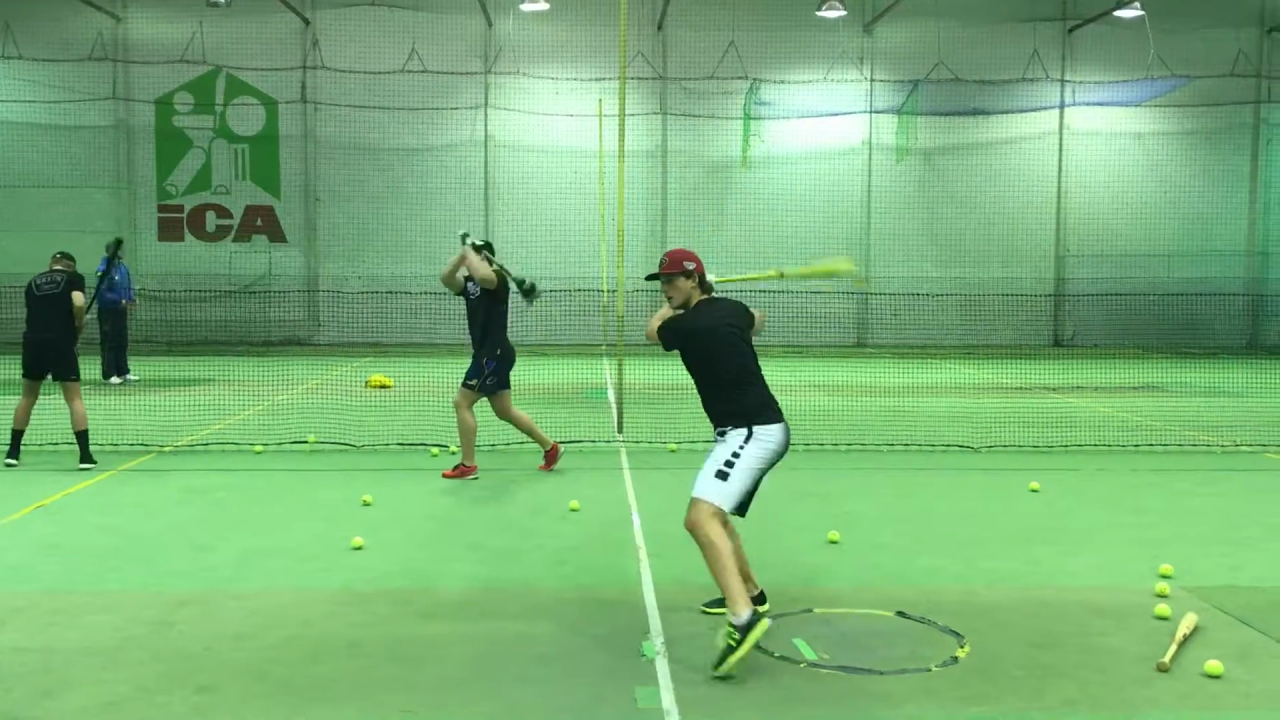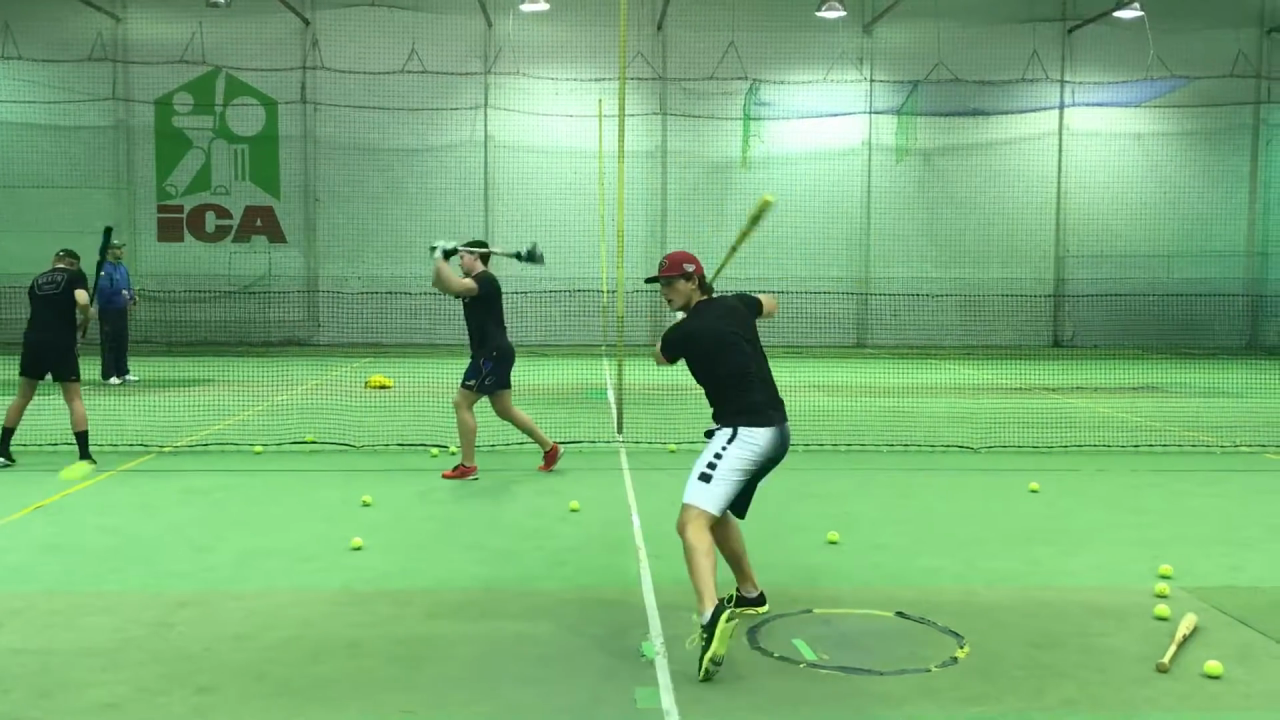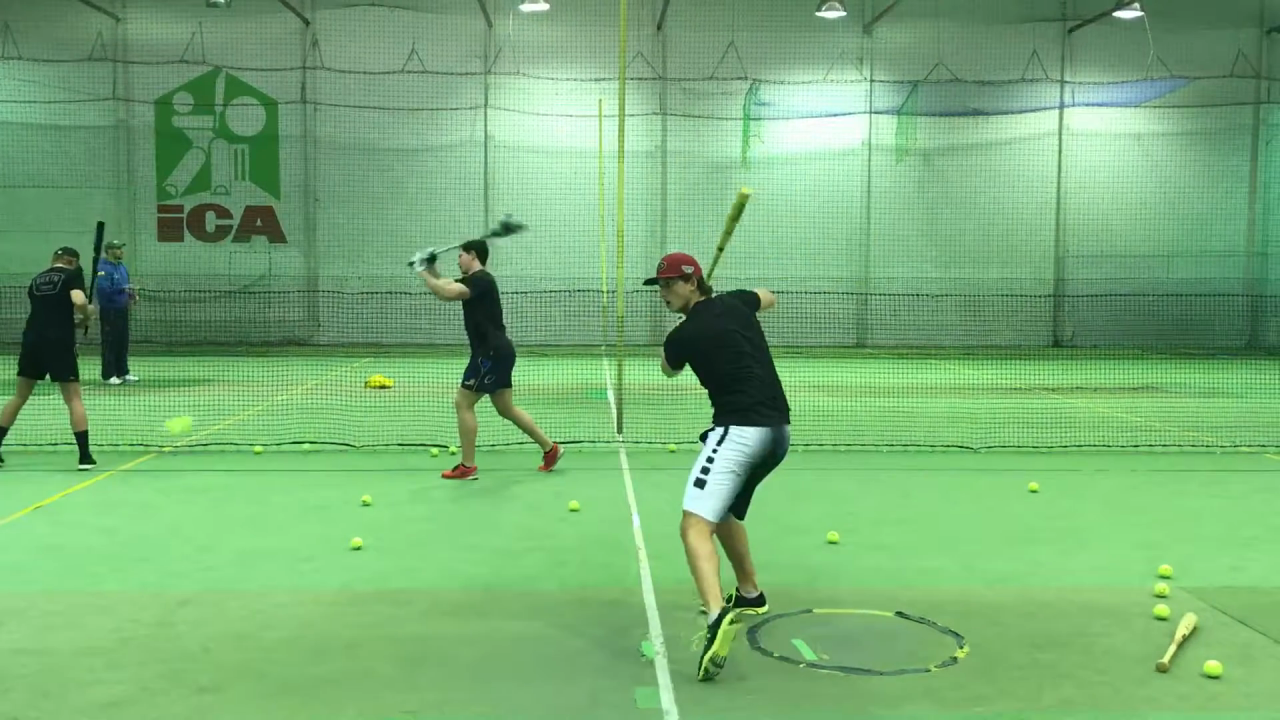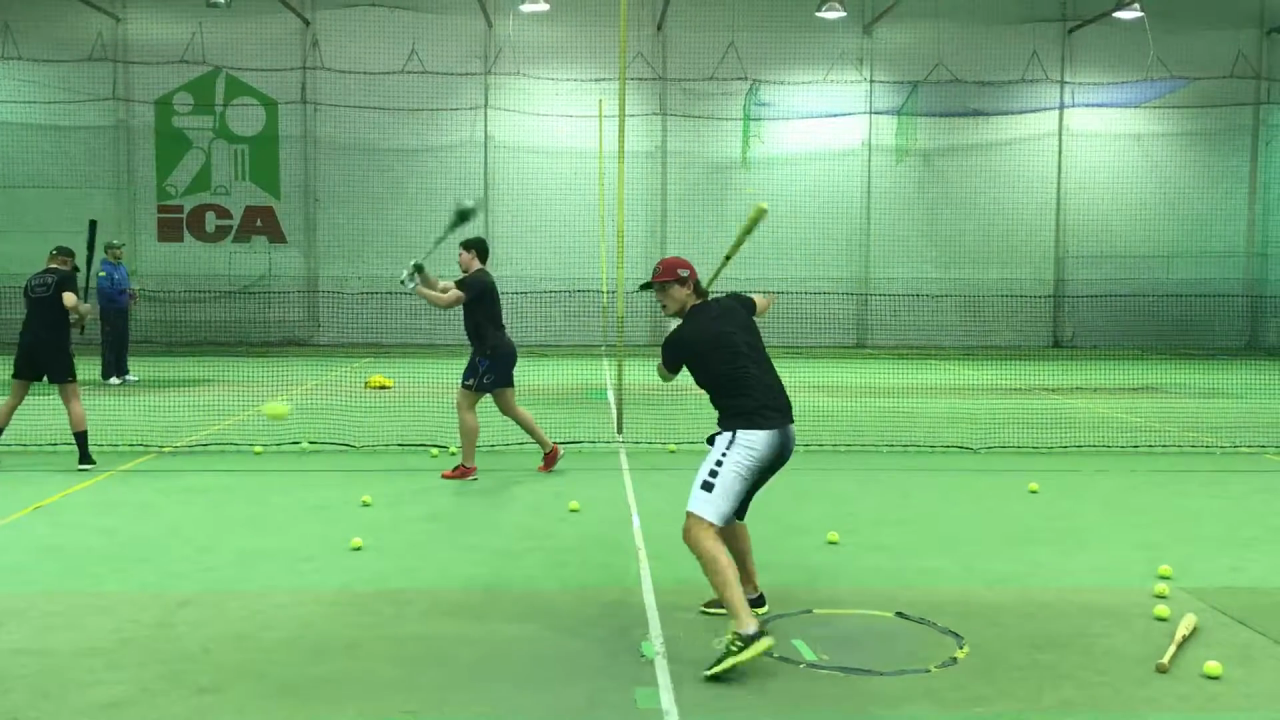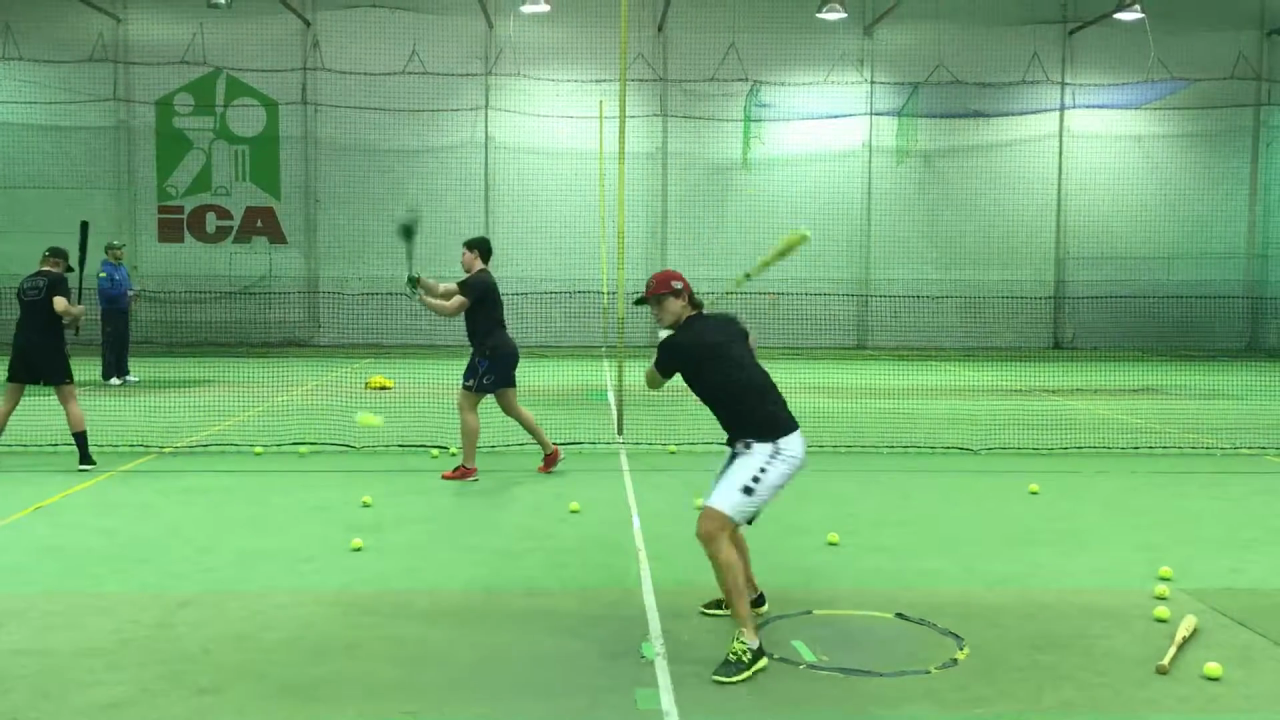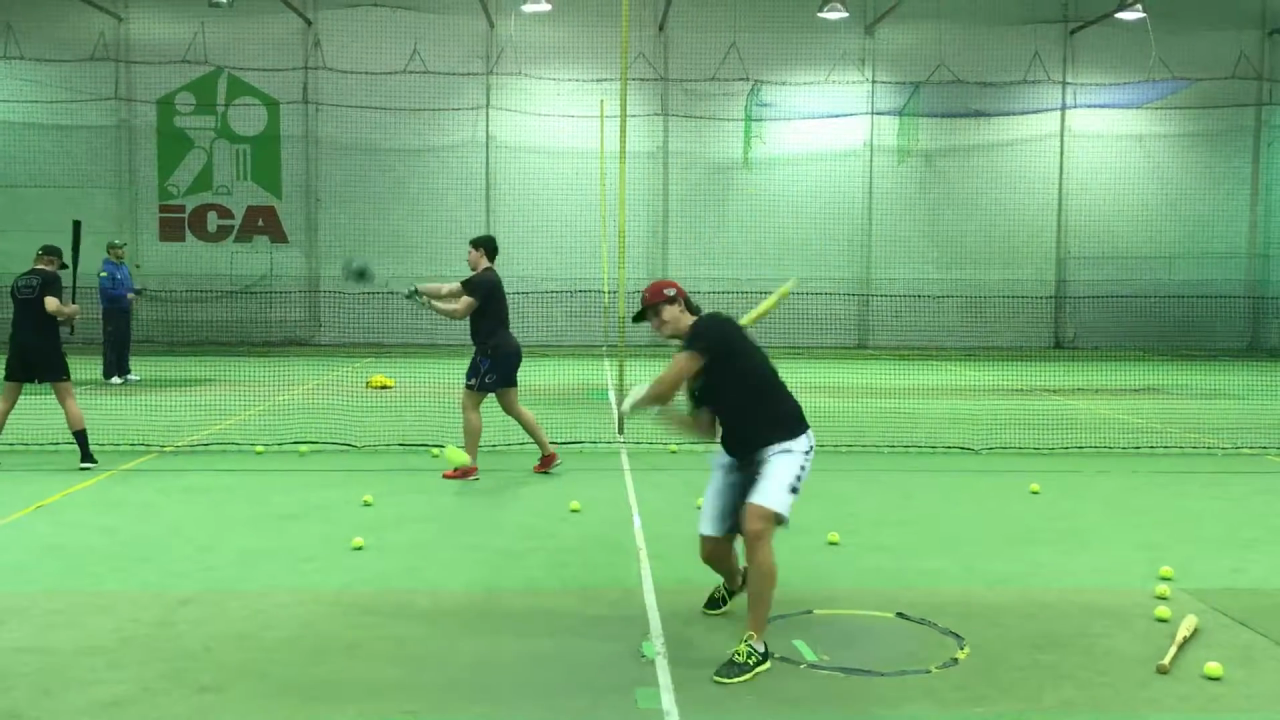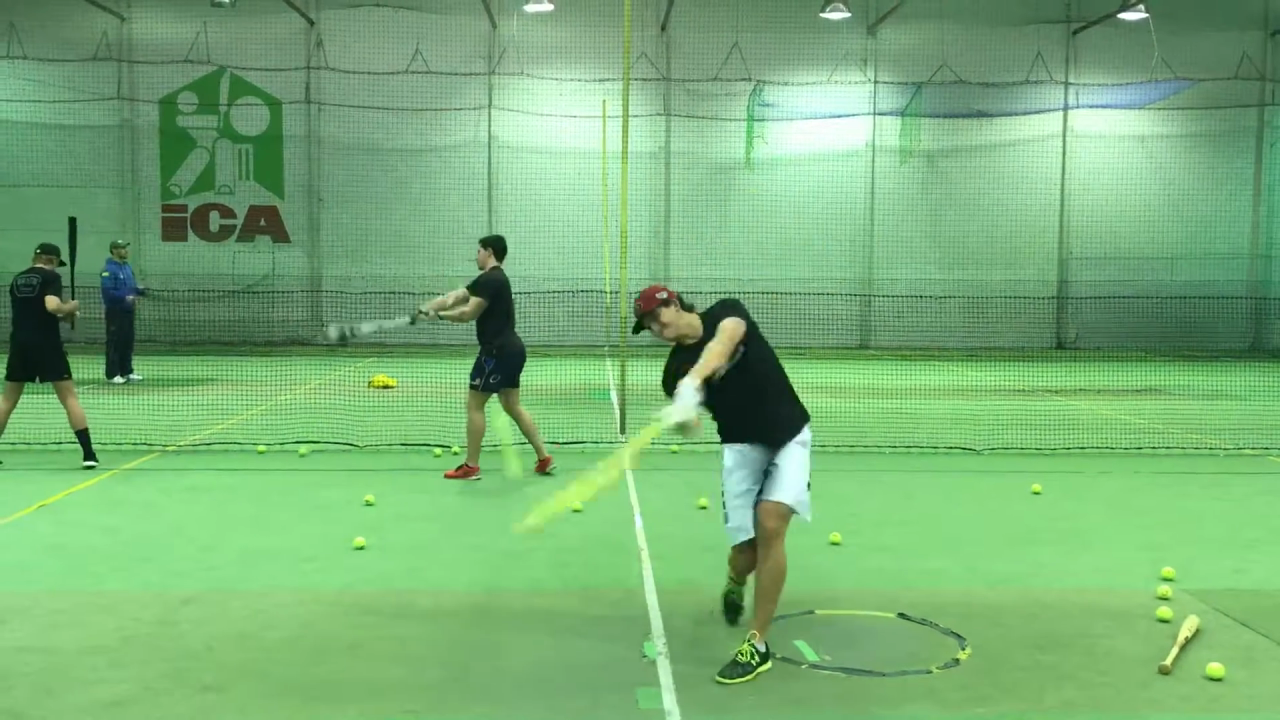
dt=0.1s
person 1, frame 1
left shoulder: (683, 327)
right shoulder: (733, 309)
left elbow: (652, 332)
right elbow: (758, 323)
left wrist: (674, 307)
left hip: (750, 432)
right hip: (770, 428)
left knee: (699, 516)
right knee: (711, 508)
left ankle: (743, 615)
right ankle: (749, 591)
person 1, frame 2
left shoulder: (684, 333)
right shoulder: (736, 304)
left elbow: (661, 357)
right elbow: (770, 305)
left hip: (743, 432)
right hip: (772, 429)
left knee: (691, 521)
right knee: (713, 511)
left ankle: (712, 614)
right ankle: (749, 593)
person 1, frame 3
left shoulder: (682, 335)
right shoulder: (735, 302)
left elbow: (668, 370)
right elbow: (769, 297)
left hip: (740, 431)
right hip: (776, 430)
left knee: (694, 526)
right knee: (721, 511)
left ankle: (720, 618)
right ankle: (748, 593)
person 1, frame 4
left shoulder: (680, 339)
right shoulder: (733, 306)
left elbow: (665, 375)
right elbow: (764, 302)
left hip: (746, 434)
right hip: (781, 433)
left knee: (698, 530)
right knee: (723, 513)
left ankle: (746, 629)
right ankle: (750, 593)
person 1, frame 5
left shoulder: (674, 345)
right shoulder: (724, 324)
left elbow: (652, 381)
right elbow: (744, 342)
left hip: (774, 445)
right hip: (752, 444)
left knee: (711, 524)
right knee: (715, 525)
left ankle: (749, 640)
right ankle: (747, 594)
person 1, frame 6
left shoulder: (712, 328)
right shoulder: (694, 365)
left elbow: (661, 387)
right elbow: (707, 431)
left wrist: (638, 399)
right wrist: (667, 412)
left hip: (786, 444)
right hip: (738, 453)
left knee: (755, 526)
right knee: (711, 549)
left ankle: (755, 644)
right ankle: (736, 582)
person 1, frame 7
left shoulder: (724, 312)
right shoulder: (674, 369)
left elbow: (720, 348)
right elbow: (685, 420)
left wrist: (692, 383)
right wrist: (682, 412)
left hip: (791, 435)
right hip: (743, 446)
left knee: (772, 523)
right knee: (746, 547)
left ankle: (758, 643)
right ankle: (737, 583)
person 2, frame 1
left shoulder: (496, 278)
right shoulder: (471, 283)
left elbow: (483, 275)
right elbow: (446, 279)
left wrist: (470, 249)
right wrist: (462, 255)
left hip: (494, 353)
right hip: (492, 353)
left knee: (462, 402)
right knee: (504, 410)
left ankle: (467, 465)
right ankle: (550, 447)
person 2, frame 2
left shoulder: (487, 280)
right shoulder: (469, 283)
left elbow: (455, 286)
right elbow: (441, 283)
left wrist: (440, 258)
right wrist: (443, 258)
left hip: (492, 353)
right hip: (491, 353)
left knee: (461, 403)
right knee: (505, 409)
left ankle: (467, 466)
right ankle: (550, 448)
person 2, frame 3
left shoulder: (480, 280)
right shoulder: (474, 280)
left elbow: (447, 292)
right elbow: (442, 286)
left wrist: (423, 271)
right wrist: (430, 266)
left hip: (492, 352)
right hip: (498, 352)
left knee: (463, 403)
right knee: (506, 408)
left ankle: (467, 466)
right ankle: (550, 448)
person 2, frame 4
left shoulder: (478, 280)
right shoulder: (472, 280)
left elbow: (444, 302)
right elbow: (438, 287)
left wrist: (416, 288)
right wrist: (421, 275)
left hip: (491, 351)
right hip: (499, 350)
left knee: (465, 403)
right knee: (508, 406)
left ankle: (468, 466)
right ankle: (550, 449)
person 2, frame 5
left shoulder: (478, 281)
right shoulder: (476, 281)
left elbow: (450, 309)
right elbow: (442, 289)
left wrist: (422, 298)
right wrist: (421, 282)
left hip: (491, 352)
right hip: (503, 350)
left knee: (466, 404)
right knee: (511, 406)
left ankle: (468, 467)
right ankle: (550, 450)
person 2, frame 6
left shoulder: (483, 280)
right shoulder: (481, 279)
left elbow: (460, 311)
right elbow: (445, 290)
left wrist: (430, 304)
right wrist: (421, 289)
left hip: (493, 351)
right hip: (506, 349)
left knee: (469, 404)
right knee: (512, 406)
left ankle: (469, 466)
right ankle: (547, 453)
person 2, frame 7
left shoulder: (489, 279)
right shoulder: (493, 279)
left elbow: (470, 313)
right elbow: (455, 297)
left wrist: (439, 315)
right wrist: (429, 307)
left hip: (498, 351)
right hip: (511, 350)
left knee: (474, 404)
right knee: (512, 405)
left ankle: (470, 466)
right ankle: (543, 457)
person 3, frame 1
left shoulder: (33, 282)
right shoulder: (73, 277)
left elbow: (35, 313)
right elbow: (79, 304)
right wrist: (79, 324)
left hip: (32, 342)
right hip: (60, 343)
left knee: (28, 398)
right knee: (74, 399)
left ankle: (13, 451)
right ankle: (85, 455)
person 3, frame 2
left shoulder: (37, 281)
right shoulder: (76, 275)
left elbow: (41, 312)
right elbow: (83, 301)
left wrist: (73, 324)
right wrist: (87, 317)
left hip: (33, 342)
right hip: (62, 343)
left knee: (23, 397)
right knee: (74, 400)
right ankle: (84, 455)
person 3, frame 3
left shoulder: (36, 280)
right shoulder: (72, 275)
right elbow: (79, 302)
left wrist: (74, 323)
right wrist: (88, 312)
left hip: (32, 341)
right hip: (59, 344)
left knee: (19, 397)
right knee: (74, 400)
right ankle: (85, 456)
person 3, frame 4
left shoulder: (31, 281)
right shoulder: (66, 277)
right elbow: (70, 303)
left wrist: (70, 323)
right wrist: (83, 312)
left hip: (28, 344)
right hip: (55, 345)
right knee: (72, 401)
right ankle: (84, 456)
person 3, frame 5
left shoulder: (25, 283)
right shoulder: (57, 279)
right elbow: (60, 308)
left wrist: (66, 322)
right wrist: (76, 312)
left hip: (22, 347)
right hip: (50, 348)
right knee: (70, 402)
right ankle: (84, 456)
person 3, frame 6
right shoulder: (51, 278)
right elbow: (51, 308)
left wrist: (60, 321)
right wrist: (70, 312)
left hip: (19, 346)
right hip: (46, 346)
right knee: (68, 400)
right ankle: (86, 454)
person 3, frame 7
right shoulder: (50, 277)
right elbow: (51, 306)
left wrist: (63, 315)
right wrist: (70, 307)
left hip: (19, 345)
right hip: (47, 345)
right knee: (70, 399)
right ankle: (88, 453)
